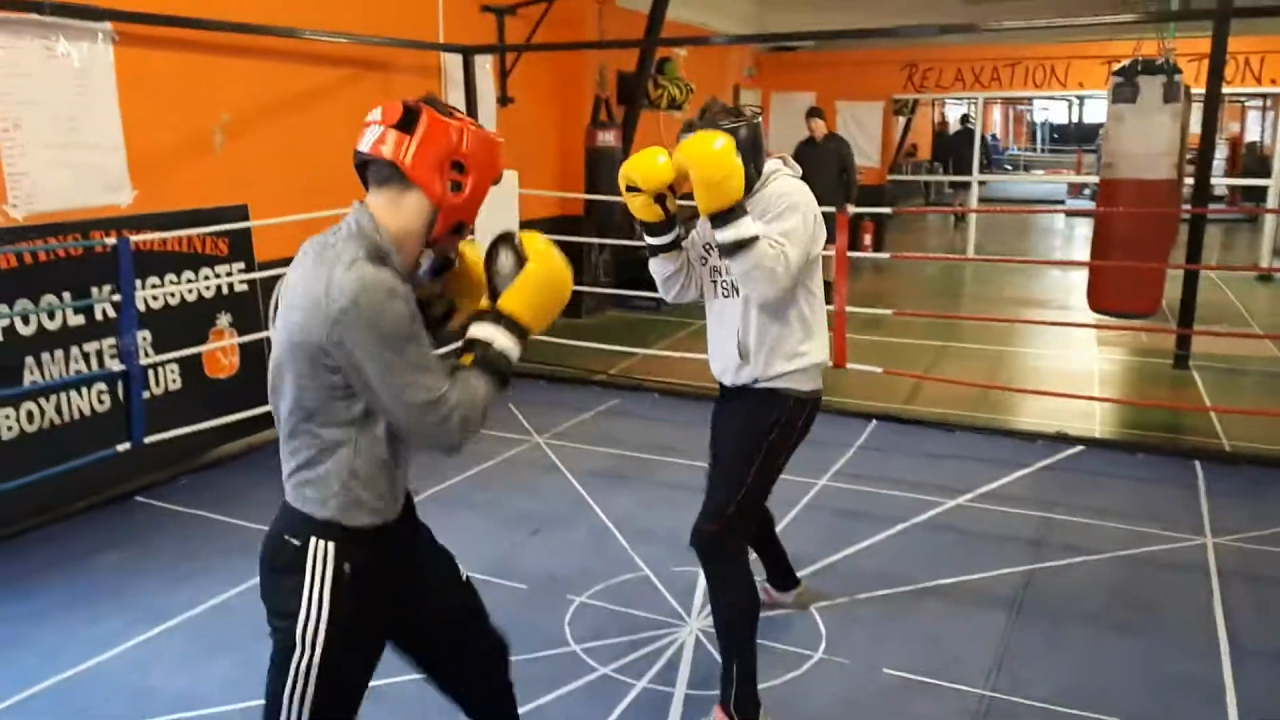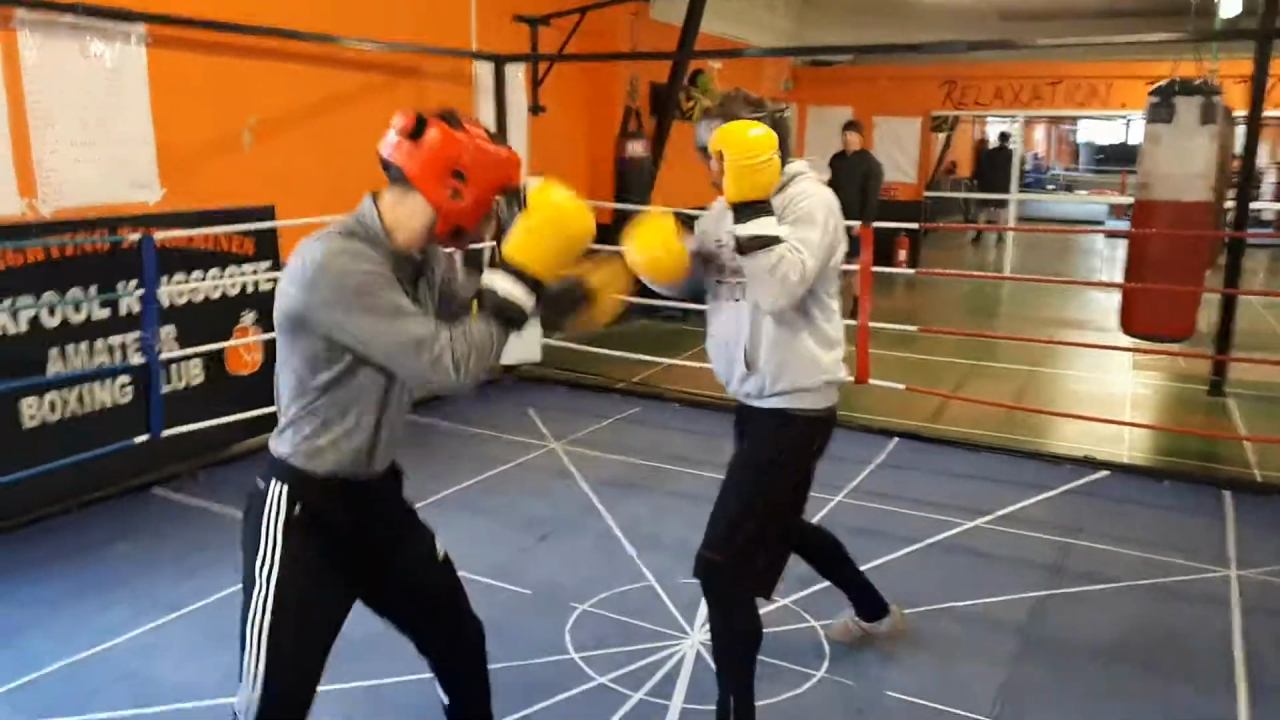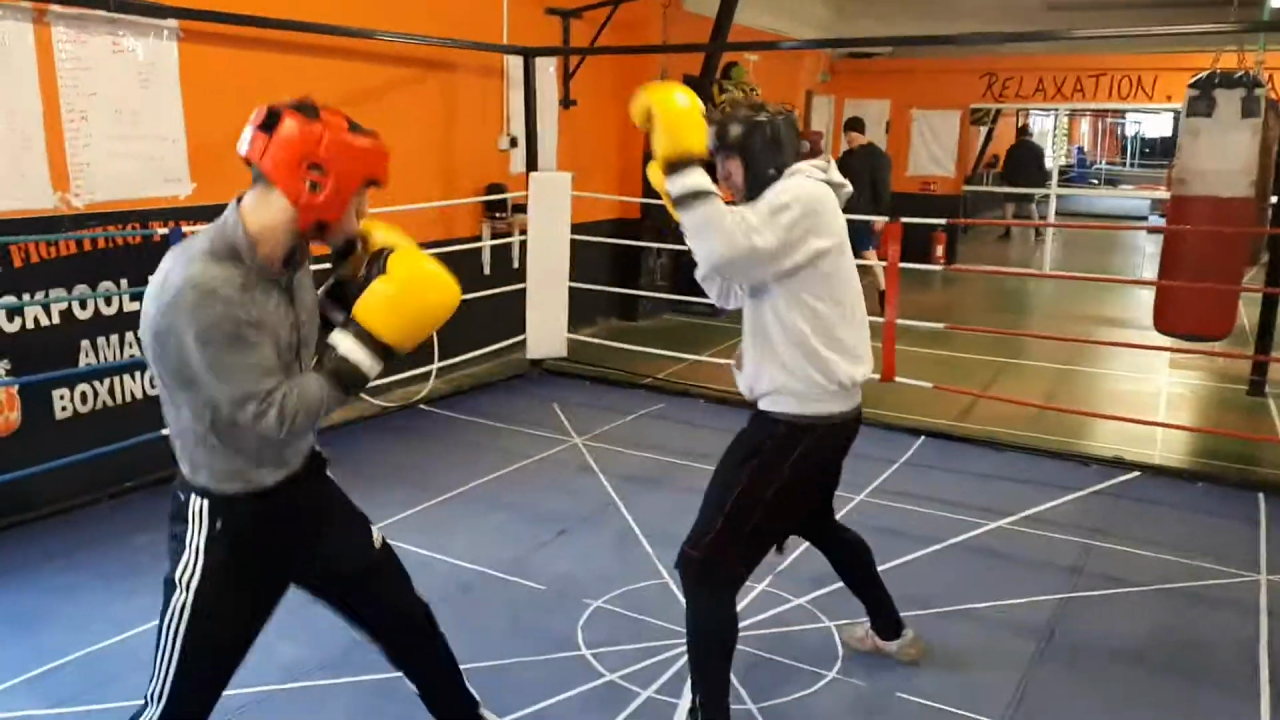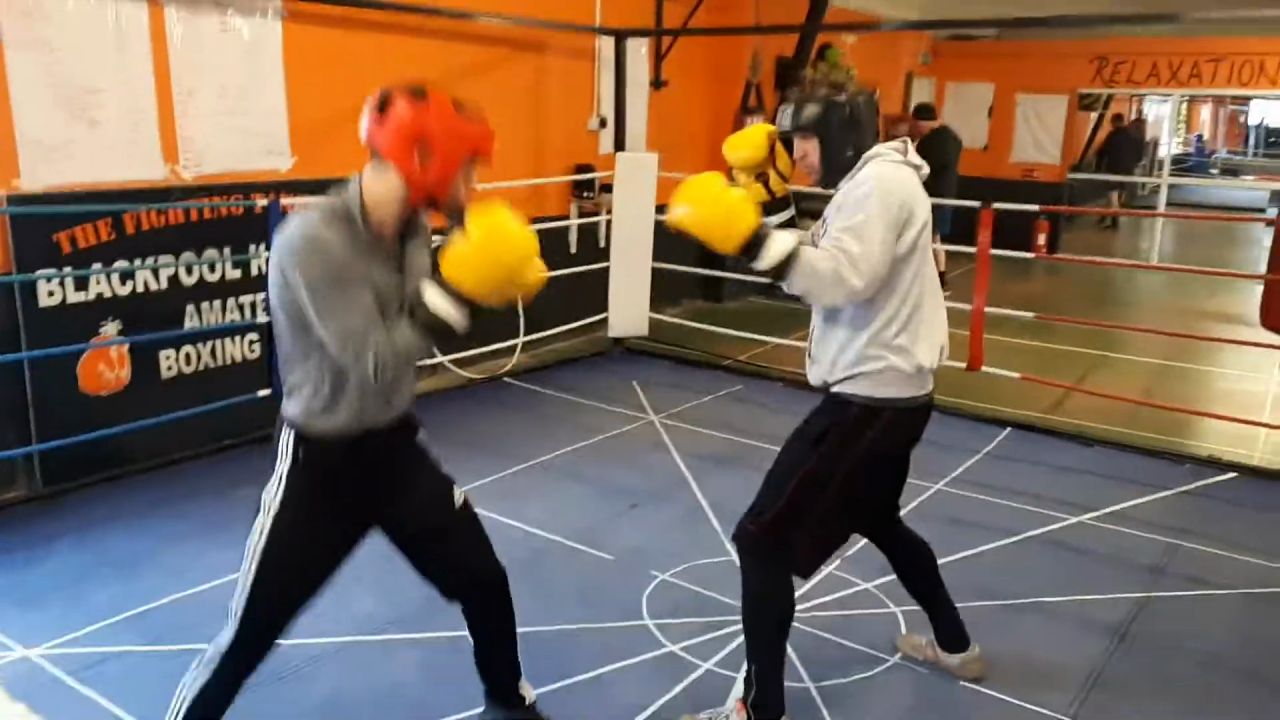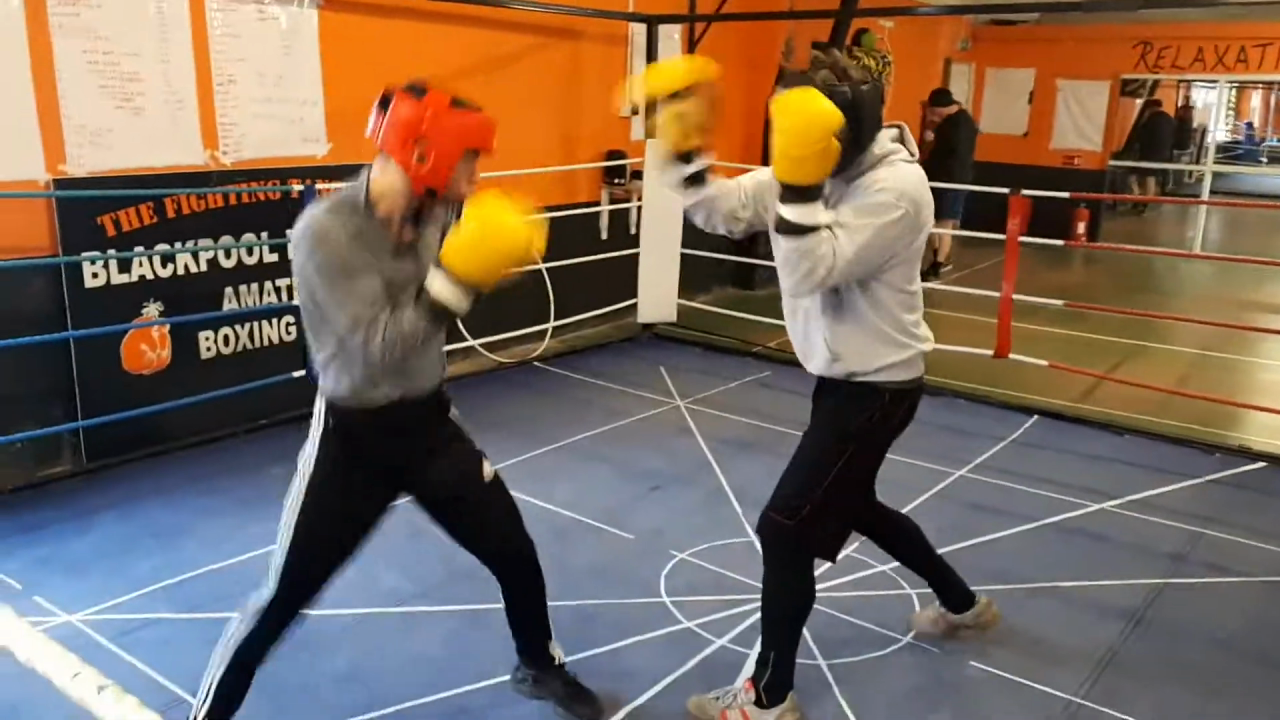
dt=0.4s
person 1, frame 1
left shoulder: (788, 197)
right shoulder: (721, 211)
left elbow: (766, 283)
right elbow: (682, 287)
left wrist: (724, 208)
right wrist: (656, 218)
left hip: (782, 390)
right hip: (742, 383)
left knee: (716, 536)
right knee: (739, 497)
right ankle: (785, 585)
person 1, frame 2
left shoulder: (809, 201)
right shoulder: (729, 208)
left elbow: (778, 292)
right elbow: (695, 277)
left wrist: (754, 202)
right wrist: (666, 261)
left hip: (793, 408)
right hip: (764, 403)
left knee: (721, 566)
right knee: (782, 525)
right ankle: (875, 612)
person 1, frame 3
left shoulder: (803, 198)
right shoulder: (784, 201)
left elbow: (726, 250)
right elbow: (726, 288)
left wrist: (680, 162)
right wrist: (701, 199)
left hip: (801, 415)
right hip: (827, 405)
left knee: (704, 565)
right knee: (811, 519)
right ankle: (892, 632)
person 1, frame 4
left shoulder: (882, 186)
right shoulder: (866, 186)
left elbow: (838, 285)
right elbow: (820, 275)
left wrist: (746, 235)
right wrist: (751, 207)
left hip: (870, 397)
right hip: (895, 394)
left knee: (763, 542)
right knee: (877, 520)
right ankle: (955, 644)
person 1, frame 5
left shoulder: (896, 185)
right shoulder: (811, 170)
left elbow: (818, 269)
right elbow: (724, 208)
left wrist: (802, 179)
right wrist: (684, 143)
left hip: (875, 385)
right hip: (842, 377)
left knee: (786, 528)
right knee: (852, 504)
right ankle: (961, 603)
person 2, frame 1
left shoulder: (338, 251)
right shoulder: (359, 288)
right elbow: (445, 424)
left wrist: (447, 304)
right wrist: (502, 325)
left hip: (390, 531)
right hip: (329, 552)
left knee: (481, 663)
person 2, frame 2
left shoulder: (420, 258)
right shoulder: (332, 265)
left elbow: (455, 318)
right elbow: (449, 366)
left wrist: (562, 294)
right wrist: (521, 272)
left hip: (376, 499)
right hip: (306, 512)
left knee: (459, 642)
person 2, frame 3
left shoulder: (285, 254)
right shoulder: (196, 286)
right elbow: (274, 419)
left wrist: (357, 282)
right wrist: (369, 340)
left hip: (305, 492)
right hip: (228, 521)
left knee: (410, 625)
person 2, frame 4
left shoulder: (410, 226)
right shoulder: (313, 239)
right elbow: (376, 362)
left wrist: (494, 282)
right wrist: (460, 287)
left hip: (395, 447)
right hip: (320, 464)
left knee: (485, 582)
right knee: (247, 637)
person 2, frame 5
left shoulder: (433, 213)
right shoulder: (325, 231)
right elbow: (388, 348)
left wrist: (495, 260)
right wrist: (458, 276)
left hip: (428, 419)
right hip: (352, 433)
left knee: (514, 551)
right knee: (286, 596)
left ankle: (539, 666)
person 3, frame 1
left shoulder: (839, 145)
right shoulder: (802, 148)
left elbow: (850, 174)
left wrist: (850, 201)
left hip: (833, 206)
left knee: (830, 247)
left ankle: (829, 290)
person 3, frame 2
left shoulder: (870, 163)
right shoulder: (836, 160)
left elbow: (871, 196)
left wrist: (863, 222)
left hip: (855, 221)
left knee: (855, 262)
left ankle: (855, 305)
person 3, frame 3
left shoulder: (877, 157)
right shoulder: (846, 156)
left elbow: (883, 189)
left wrist: (881, 215)
left hip: (866, 215)
right hip: (846, 214)
left knee: (868, 254)
left ankle: (883, 298)
person 3, frame 4
left shoulder: (947, 140)
right shoulder: (928, 139)
left elbow: (948, 172)
left wrist: (935, 197)
left hip: (938, 198)
right hip: (928, 196)
right knee: (934, 239)
right ankle: (942, 282)
person 3, frame 5
left shoulder: (963, 124)
right shoulder: (946, 122)
left elbow: (958, 158)
left wrist: (930, 173)
right wrist: (926, 169)
left hip: (954, 182)
right hip: (938, 180)
left knee: (945, 224)
left ankle: (935, 268)
right ankle: (940, 258)
